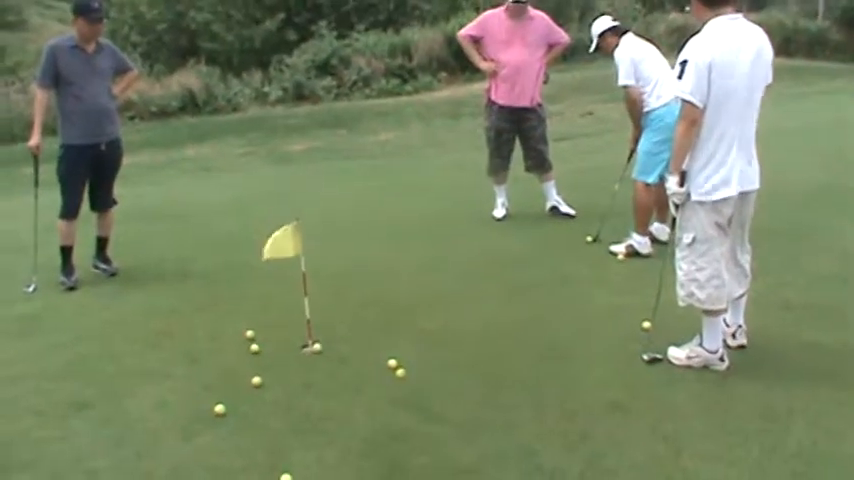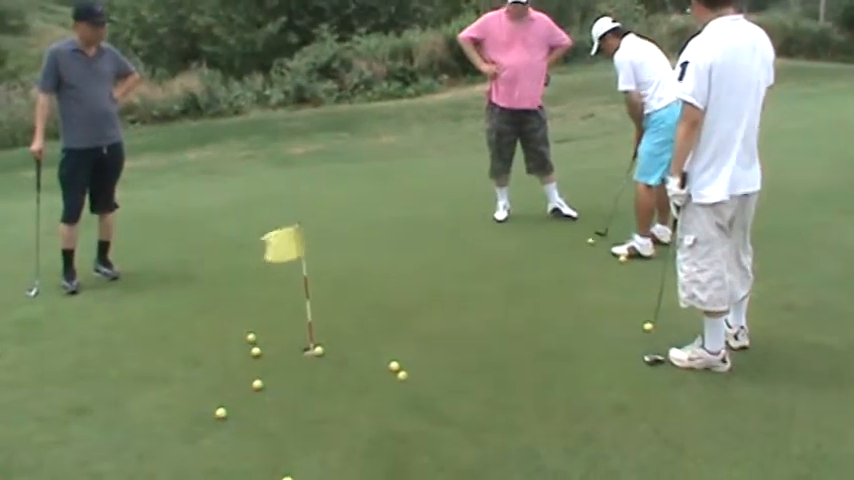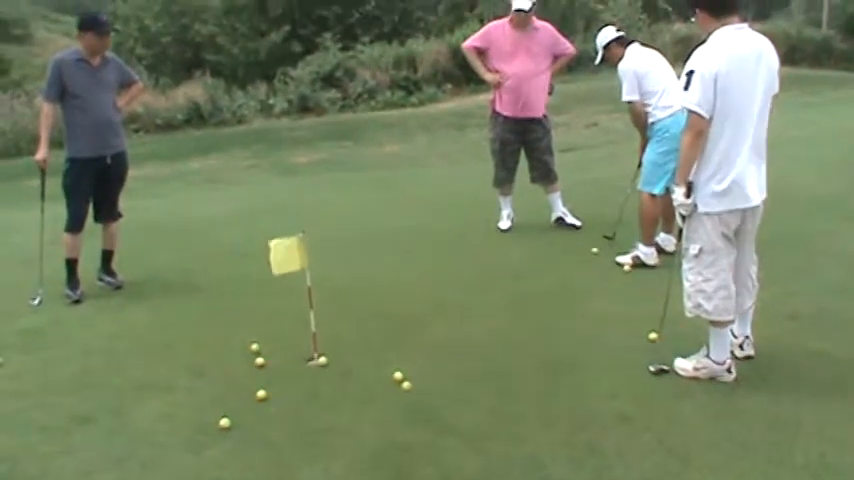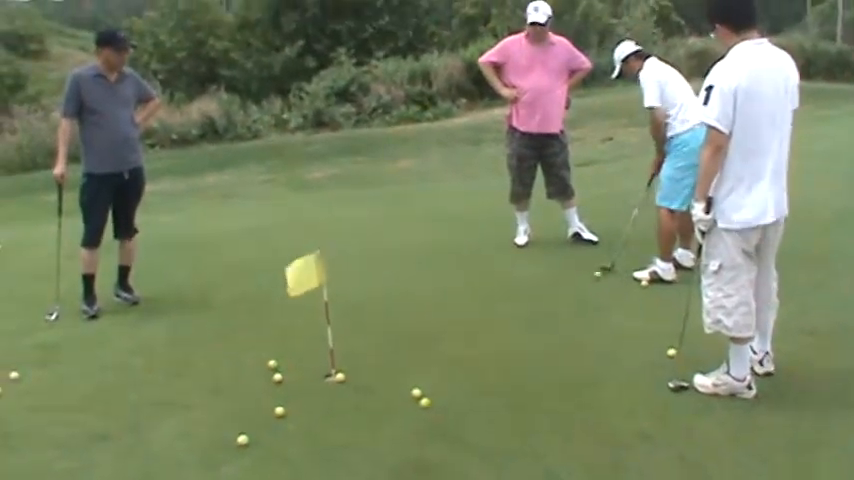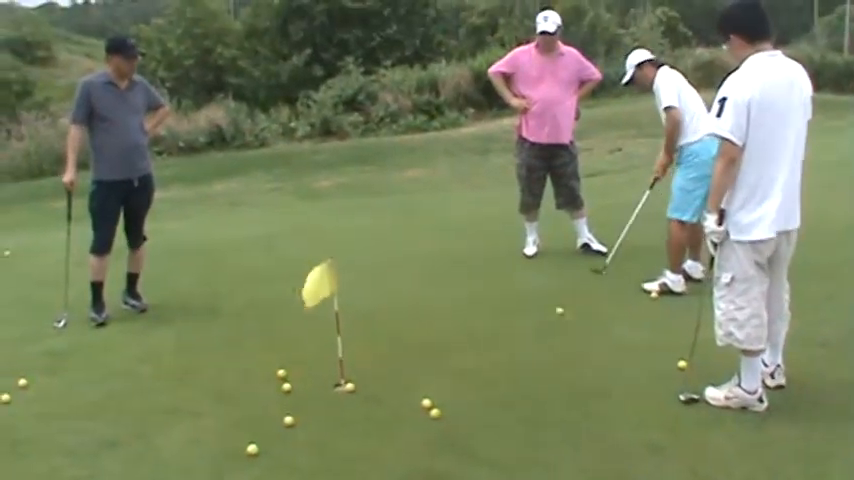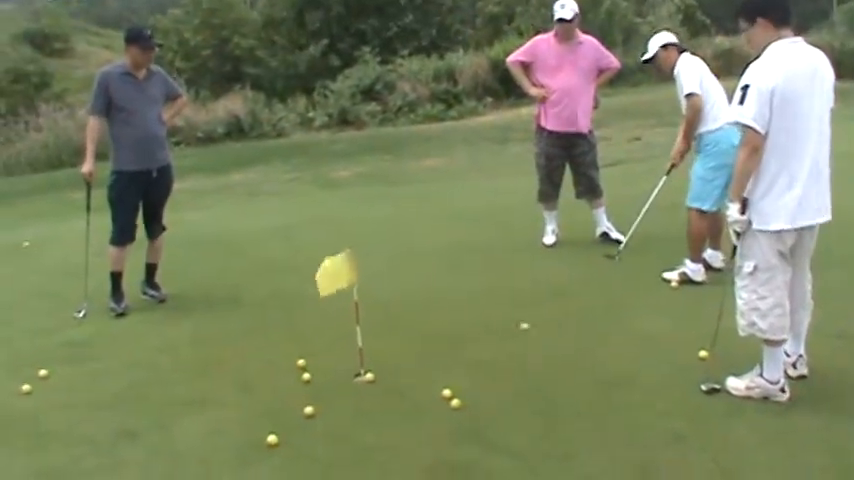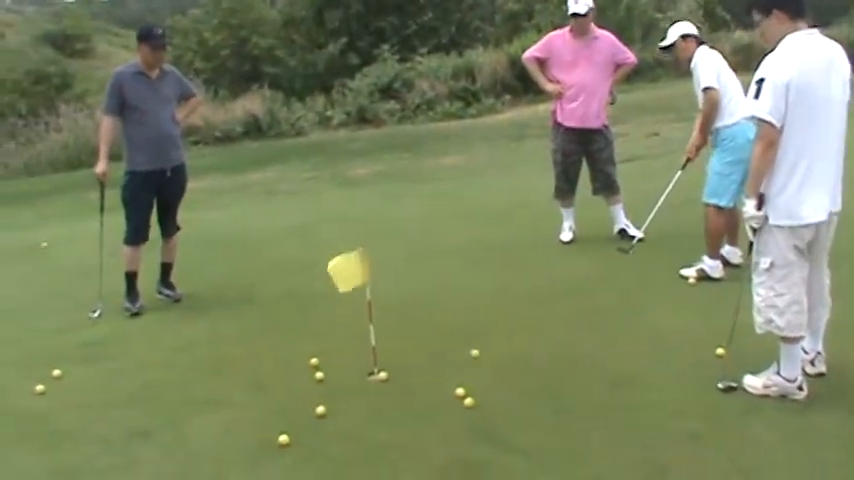
dt=0.3s
person 1, frame 1
left shoulder: (701, 46)
right shoulder: (760, 39)
left elbow: (690, 119)
right elbow: (757, 99)
left wrist: (674, 173)
left hip: (709, 176)
right hip: (745, 170)
left knee: (705, 261)
right knee: (736, 252)
left ankle: (711, 347)
right ankle: (734, 325)
person 1, frame 2
left shoulder: (702, 48)
right shoulder: (761, 40)
left elbow: (691, 120)
right elbow: (758, 101)
left wrist: (675, 175)
left hip: (710, 176)
right hip: (747, 171)
left knee: (707, 262)
right knee: (738, 253)
left ankle: (714, 349)
right ankle: (736, 326)
person 1, frame 3
left shoulder: (707, 57)
right shoulder: (766, 49)
left elbow: (696, 129)
right elbow: (765, 109)
left wrist: (680, 184)
left hip: (716, 186)
right hip: (752, 180)
left knee: (712, 271)
right knee: (743, 263)
left ankle: (719, 358)
right ankle: (742, 336)
person 1, frame 4
left shoulder: (727, 72)
right shoulder: (785, 64)
left elbow: (716, 145)
right elbow: (783, 124)
left wrist: (700, 200)
left hip: (735, 201)
right hip: (773, 196)
left knee: (731, 288)
right knee: (764, 279)
left ankle: (738, 376)
right ankle: (761, 353)
person 1, frame 5
left shoulder: (740, 84)
right shoulder: (799, 75)
left elbow: (729, 157)
right elbow: (796, 137)
left wrist: (712, 212)
left hip: (749, 213)
right hip: (786, 208)
left knee: (743, 299)
right knee: (775, 290)
left ankle: (749, 388)
right ankle: (772, 365)
person 1, frame 6
left shoulder: (763, 71)
right shoulder: (821, 62)
left elbow: (752, 145)
right elbow: (815, 127)
left wrist: (735, 200)
left hip: (771, 202)
right hip: (812, 198)
left knee: (765, 289)
right knee: (798, 279)
left ankle: (771, 378)
right ankle: (795, 354)
person 1, frame 7
left shoulder: (779, 63)
right shoulder: (838, 55)
left elbow: (768, 139)
right elbow: (835, 121)
left wrist: (751, 196)
left hip: (788, 198)
right hip: (828, 192)
left knee: (783, 285)
right knee: (816, 277)
left ankle: (789, 376)
right ankle: (813, 352)
person 2, frame 1
left shoulder: (108, 50)
right shoulder: (56, 49)
left elbow: (132, 72)
right elbow: (43, 91)
left wrist: (116, 92)
right wrist: (37, 132)
left hip: (109, 140)
right hip: (75, 143)
left knee: (105, 202)
right knee: (70, 207)
left ankle: (101, 255)
right ankle: (67, 266)
person 2, frame 2
left shoulder: (109, 53)
right shoulder: (57, 54)
left elbow: (133, 75)
right elbow: (45, 96)
left wrist: (117, 96)
right wrist: (39, 136)
left hip: (110, 143)
right hip: (77, 147)
left knee: (106, 206)
right knee: (72, 211)
left ankle: (103, 259)
right ankle: (68, 270)
person 2, frame 3
left shoulder: (113, 63)
right shoulder: (61, 64)
left elbow: (136, 85)
right elbow: (49, 105)
left wrist: (121, 104)
right wrist: (43, 146)
left hip: (115, 152)
right hip: (81, 156)
left knee: (110, 214)
right knee: (75, 219)
left ankle: (106, 268)
right ankle: (72, 279)
person 2, frame 4
left shoulder: (131, 78)
right shoulder: (79, 79)
left elbow: (153, 100)
right elbow: (67, 120)
left wrist: (139, 120)
right wrist: (61, 161)
left hip: (131, 168)
right hip: (98, 171)
left knee: (127, 231)
right knee: (92, 235)
left ankle: (123, 284)
right ankle: (88, 295)
person 2, frame 5
left shoulder: (141, 86)
right shoulder: (90, 86)
left elbow: (163, 108)
right elbow: (77, 127)
left wrist: (148, 127)
right wrist: (71, 168)
left hip: (141, 175)
right hip: (107, 178)
left knee: (137, 238)
right knee: (101, 242)
left ankle: (131, 291)
right ankle: (97, 302)
person 2, frame 6
left shoulder: (159, 76)
right shoulder: (108, 77)
left elbow: (181, 98)
right elbow: (96, 118)
left wrist: (167, 117)
right wrist: (89, 158)
left hip: (160, 166)
right hip: (126, 169)
left knee: (155, 228)
right knee: (121, 233)
left ankle: (150, 281)
right ankle: (116, 292)
person 2, frame 7
left shoulder: (172, 75)
right shoulder: (122, 77)
left elbow: (195, 97)
right elbow: (110, 118)
left wrist: (181, 115)
right wrist: (103, 159)
left hip: (174, 166)
right hip: (140, 169)
left knee: (170, 228)
right knee: (135, 234)
left ankle: (165, 281)
right ankle: (131, 292)
person 3, frame 1
left shoulder: (623, 51)
right shoulder: (640, 44)
left elbow: (633, 96)
left wrist: (636, 130)
right wrist: (640, 129)
left hip: (661, 115)
right hip: (675, 110)
left knee: (644, 180)
right knee: (660, 175)
left ankle: (640, 241)
right ankle: (660, 228)
person 3, frame 2
left shoulder: (623, 54)
right shoulder: (642, 45)
left elbow: (633, 99)
left wrist: (639, 130)
right wrist: (643, 128)
left hip: (663, 117)
right hip: (677, 111)
left knee: (645, 181)
right knee: (662, 176)
left ankle: (642, 242)
right ankle: (662, 230)
person 3, frame 3
left shoulder: (627, 64)
right shoulder: (649, 53)
left elbow: (637, 109)
left wrist: (644, 139)
right wrist: (648, 137)
left hip: (668, 126)
right hip: (682, 120)
left knee: (649, 190)
right knee: (666, 185)
left ankle: (646, 251)
right ankle: (666, 239)
person 3, frame 4
left shoulder: (648, 73)
right shoulder: (662, 69)
left elbow: (658, 117)
left wrist: (659, 153)
right wrist: (663, 151)
left hip: (686, 141)
right hip: (699, 136)
left knee: (667, 206)
right knee: (683, 201)
left ankle: (664, 267)
right ankle: (684, 254)
person 3, frame 5
left shoulder: (664, 79)
right shoulder: (670, 79)
left elbow: (674, 117)
left wrist: (667, 155)
right wrist: (663, 157)
left hip: (697, 152)
right hip: (705, 149)
left knee: (678, 217)
right knee: (691, 214)
left ankle: (673, 278)
right ankle: (693, 266)
person 3, frame 6
left shoulder: (686, 65)
right shoulder: (689, 67)
left elbow: (696, 104)
right elbow: (690, 114)
left wrist: (685, 141)
right wrist: (679, 145)
left hip: (716, 140)
right hip: (725, 138)
left knee: (698, 206)
right knee: (711, 203)
left ankle: (694, 268)
right ankle: (713, 255)
person 3, frame 7
left shoulder: (703, 58)
right shoulder: (705, 60)
left elbow: (712, 98)
right elbow: (706, 107)
left wrist: (701, 136)
right wrist: (695, 138)
left hip: (733, 135)
right hip: (740, 133)
left knee: (715, 202)
right knee: (728, 198)
left ankle: (711, 264)
right ankle: (731, 251)
person 4, frame 1
left shoulder: (541, 21)
right shoulder: (490, 19)
left elbow: (563, 40)
right elbow: (464, 36)
left wrist: (544, 61)
right wrist: (481, 63)
left hip: (531, 102)
right hip: (500, 102)
left knee: (540, 155)
right knee: (498, 156)
left ankle: (553, 201)
right ankle: (500, 201)
person 4, frame 2
left shoulder: (542, 22)
right shoulder: (490, 21)
left elbow: (564, 43)
right elbow: (465, 38)
left wrist: (546, 63)
right wrist: (482, 65)
left hip: (531, 103)
right hip: (501, 103)
left knee: (542, 157)
right knee: (500, 158)
left ankle: (555, 202)
right ankle: (502, 203)
person 4, frame 3
left shoulder: (546, 31)
right shoulder: (494, 30)
left elbow: (569, 52)
right elbow: (468, 47)
left wrist: (549, 72)
right wrist: (485, 74)
left hip: (536, 112)
right hip: (504, 112)
left knee: (546, 166)
right knee: (504, 167)
left ankle: (559, 212)
right ankle: (506, 212)
person 4, frame 4
left shoulder: (562, 46)
right shoulder: (511, 45)
left elbow: (585, 66)
right elbow: (485, 62)
left wrist: (566, 87)
right wrist: (502, 89)
left hip: (552, 127)
right hip: (521, 127)
left knee: (563, 181)
right knee: (520, 183)
left ankle: (575, 227)
right ankle: (523, 228)
person 4, frame 5
left shoulder: (572, 57)
right shoulder: (521, 55)
left elbow: (595, 77)
right elbow: (494, 72)
left wrist: (576, 97)
right wrist: (511, 99)
left hip: (562, 137)
right hip: (531, 137)
left knee: (571, 192)
right knee: (530, 193)
left ankle: (584, 237)
right ankle: (531, 238)
person 4, frame 6
left shoulder: (591, 45)
right shoulder: (540, 44)
left elbow: (613, 65)
right elbow: (513, 61)
left wrist: (594, 85)
right wrist: (530, 88)
left hip: (581, 126)
right hip: (550, 126)
left knee: (591, 181)
right knee: (548, 182)
left ankle: (603, 226)
right ankle: (551, 227)
person 4, frame 7
left shoulder: (607, 40)
right shoulder: (554, 40)
left elbow: (629, 61)
right elbow: (528, 57)
left wrist: (610, 83)
right wrist: (546, 84)
left hip: (597, 122)
right hip: (566, 123)
left knee: (608, 177)
right knee: (565, 179)
left ankle: (621, 223)
right ankle: (568, 224)
